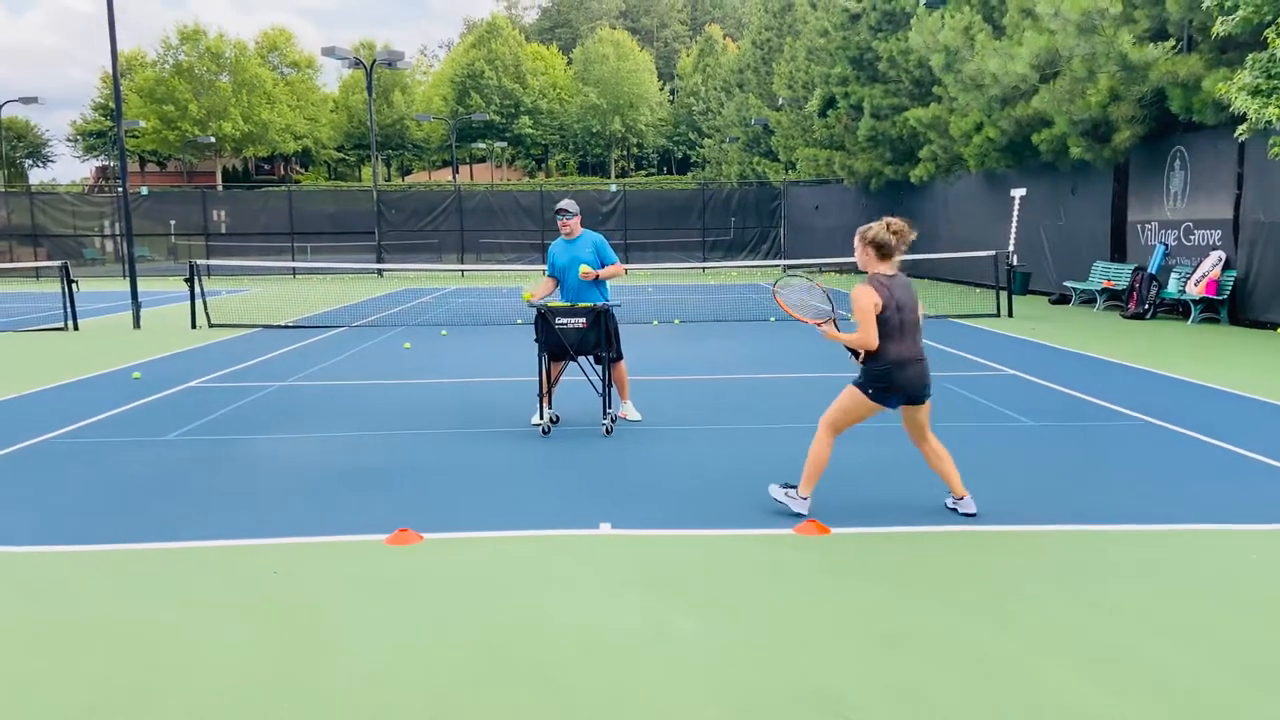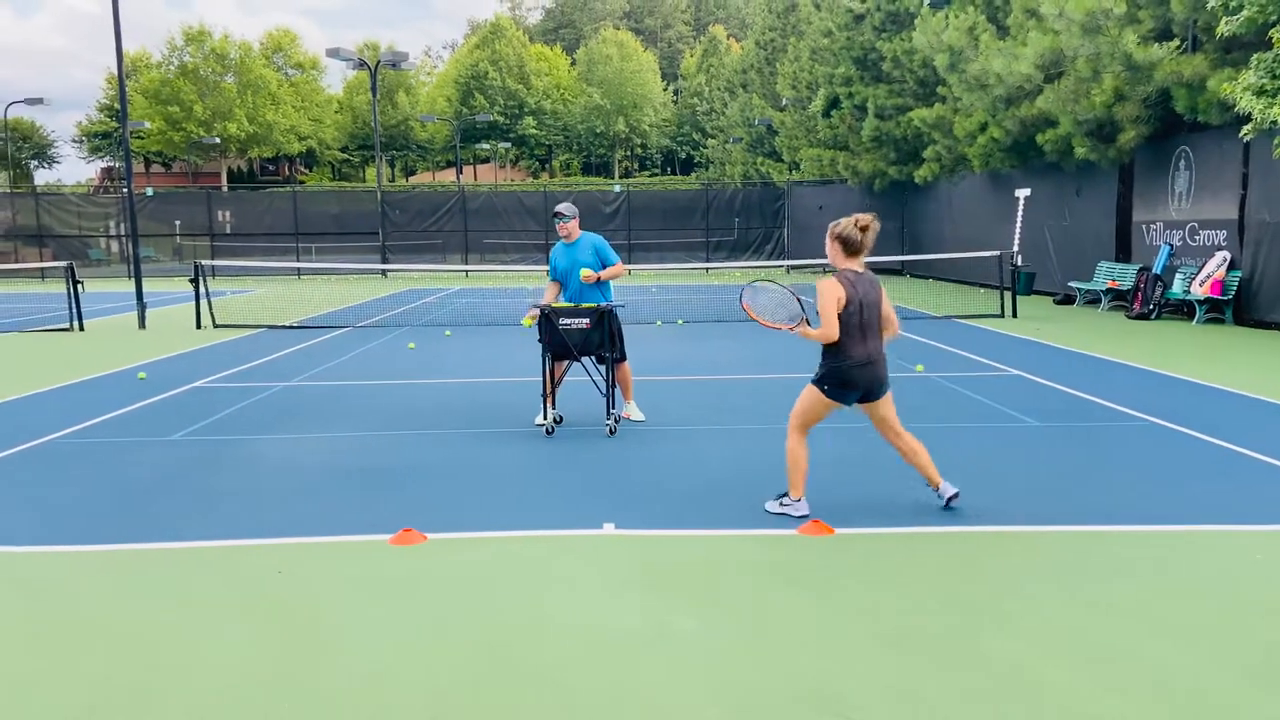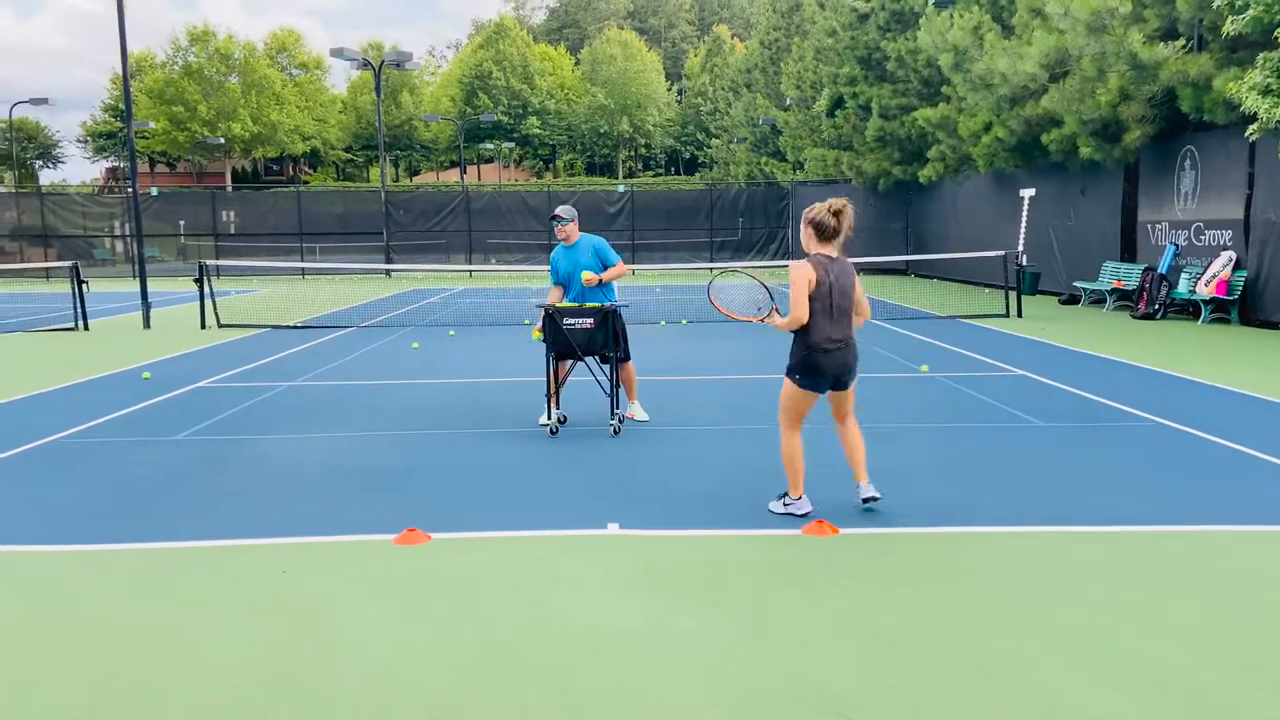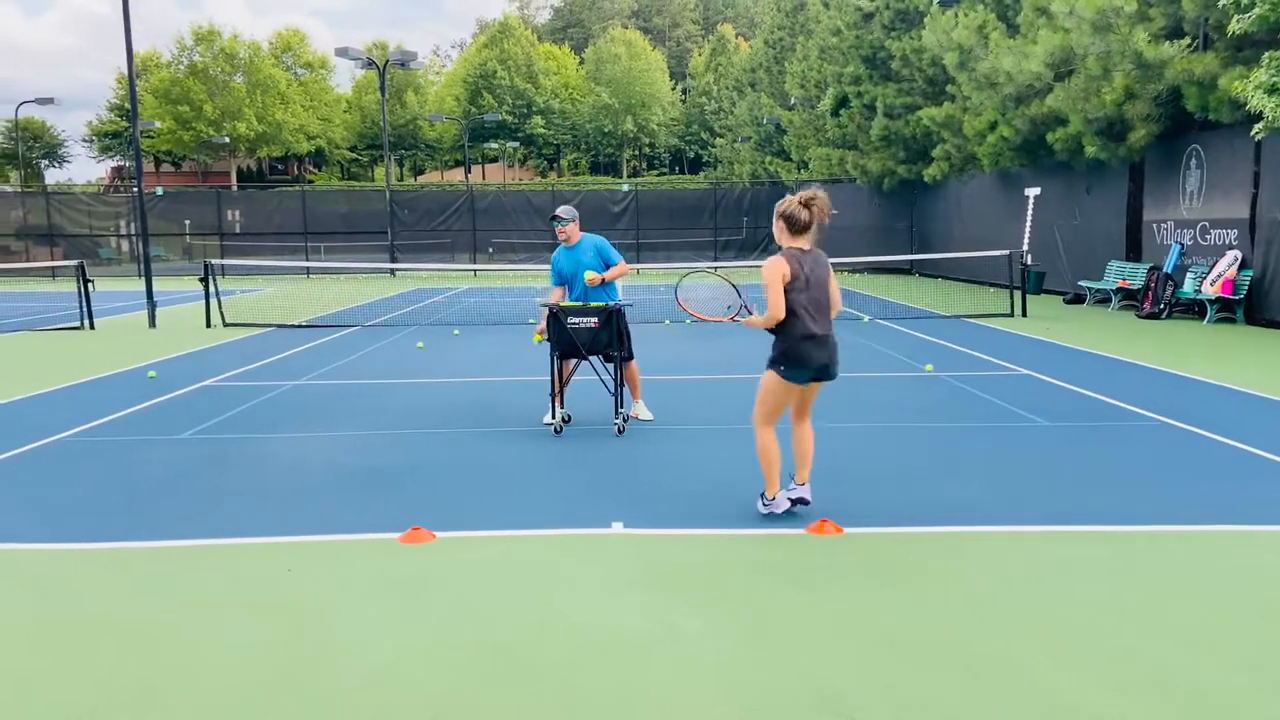
dt=0.1s
person 1, frame 1
left shoulder: (865, 292)
right shoulder: (905, 283)
left elbow: (868, 343)
left wrist: (832, 333)
left hip: (881, 378)
right hip: (917, 375)
left knee: (826, 428)
right knee: (923, 438)
left ankle: (801, 495)
right ankle: (963, 498)
person 1, frame 2
left shoulder: (829, 285)
right shoulder: (874, 282)
left elbow: (830, 334)
right elbow: (891, 328)
left wrist: (805, 332)
left hip: (840, 375)
right hip: (874, 374)
left knee: (796, 428)
right knee: (895, 433)
left ankle: (795, 500)
right ankle: (943, 487)
person 1, frame 3
left shoulder: (802, 269)
right shoulder: (847, 268)
left elbow: (799, 318)
right elbow: (863, 313)
left wrist: (780, 323)
left hip: (811, 360)
right hip: (846, 358)
left knee: (790, 426)
right knee: (845, 419)
left ankle: (795, 498)
right ankle: (864, 484)
person 1, frame 4
left shoulder: (776, 264)
right shoulder: (821, 259)
left elbow: (776, 315)
right elbow: (835, 306)
left wrist: (754, 321)
left hip: (793, 353)
right hip: (826, 351)
left knee: (763, 422)
right knee: (801, 418)
left ankle: (773, 496)
right ankle: (801, 487)
person 2, frame 1
left shoulder: (595, 240)
right shoulder: (554, 248)
left elbow: (618, 269)
right elbow: (552, 280)
left wrist: (596, 274)
right wrist: (537, 295)
left knee: (615, 359)
right knee: (553, 359)
left ankle: (625, 405)
person 2, frame 2
left shoulder: (595, 241)
right shoulder: (556, 252)
left elbow: (619, 268)
right elbow: (555, 285)
left wrist: (597, 276)
right wrist: (540, 307)
left knee: (618, 360)
right knee: (556, 359)
left ankle: (629, 405)
right ankle: (547, 408)
person 2, frame 3
left shoulder: (595, 243)
right shoulder: (556, 255)
left elbow: (621, 268)
right elbow: (557, 290)
left wrist: (599, 278)
right wrist: (544, 317)
left knee: (622, 360)
right knee: (559, 359)
left ankle: (633, 405)
right ankle: (552, 408)
person 2, frame 4
left shoulder: (597, 243)
right shoulder: (557, 256)
left elbow: (623, 267)
right elbow: (558, 290)
left wrist: (602, 278)
right wrist: (545, 319)
left knee: (626, 359)
right knee: (563, 358)
left ankle: (637, 404)
right ankle: (556, 407)
